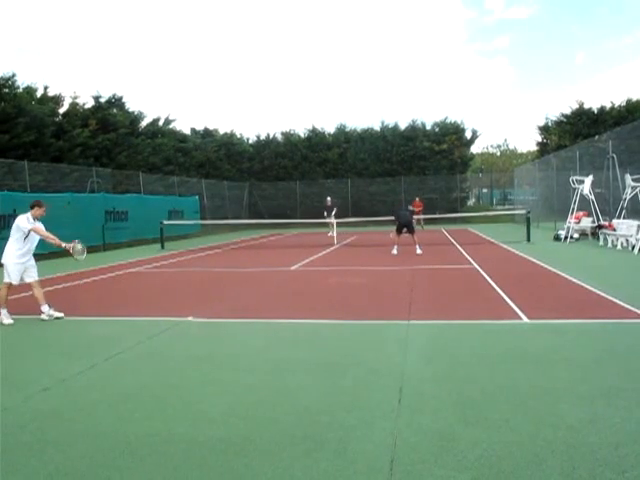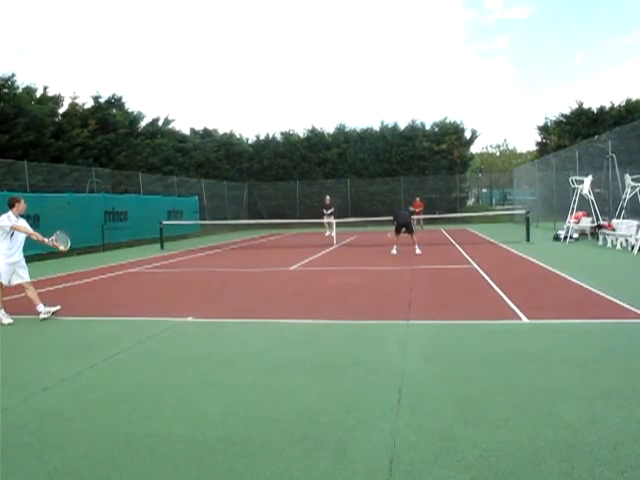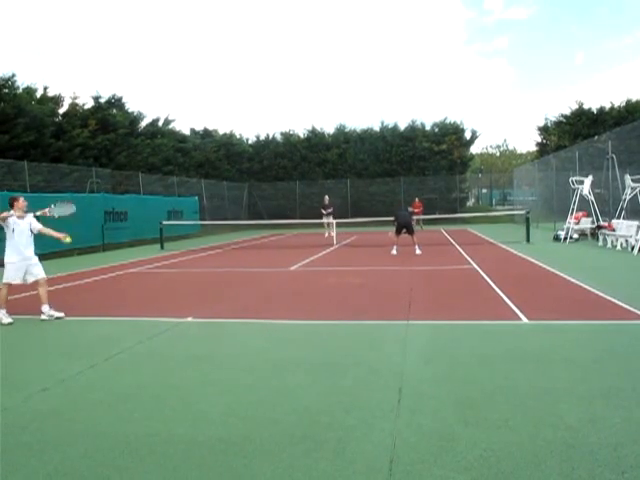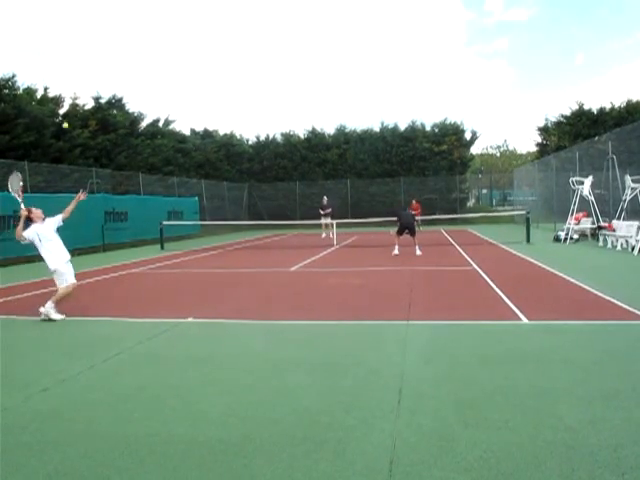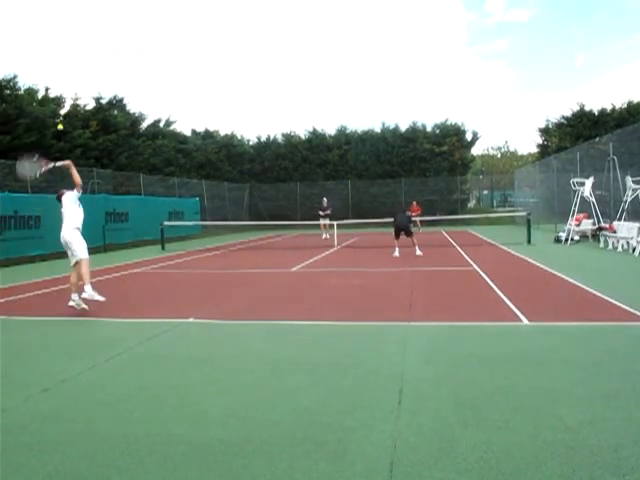
dt=0.4s
person 1, frame 1
left shoulder: (38, 224)
right shoulder: (21, 219)
left elbow: (47, 238)
right elbow: (37, 231)
left wrist: (64, 245)
right wrist: (56, 239)
left hip: (27, 259)
right hip: (12, 258)
left knee: (35, 283)
left ankle: (46, 311)
person 1, frame 2
left shoulder: (23, 221)
left elbow: (33, 235)
right elbow: (16, 227)
left wrist: (50, 243)
right wrist: (34, 234)
left hip: (18, 260)
left knee: (27, 284)
left ankle: (42, 310)
person 1, frame 3
left shoulder: (29, 218)
left elbow: (42, 229)
left wrist: (58, 235)
right wrist: (15, 213)
left hip: (30, 258)
right hip: (14, 259)
left knee: (42, 281)
left ankle: (46, 311)
person 1, frame 4
left shoulder: (49, 222)
right shoulder: (32, 230)
left elbow: (65, 214)
right elbow: (19, 237)
left wrist: (76, 200)
right wrist: (22, 218)
left hip: (64, 259)
right hip: (56, 261)
left knee: (68, 287)
right knee: (69, 287)
left ankle: (48, 308)
right ankle: (49, 306)
person 1, frame 5
left shoulder: (67, 206)
right shoulder: (70, 197)
right elbow: (79, 183)
right wrist: (70, 165)
left hip: (70, 232)
right hip: (71, 232)
left knee: (76, 267)
right knee: (84, 260)
left ankle: (74, 298)
right ankle: (88, 291)
